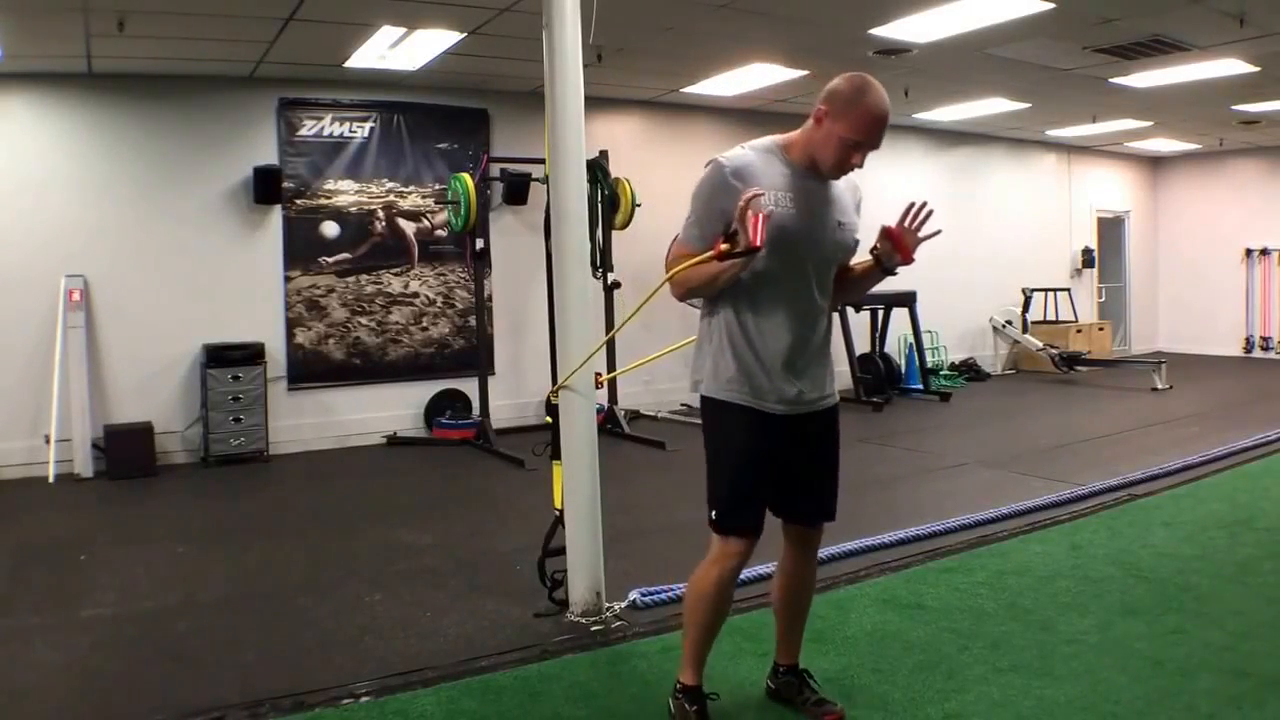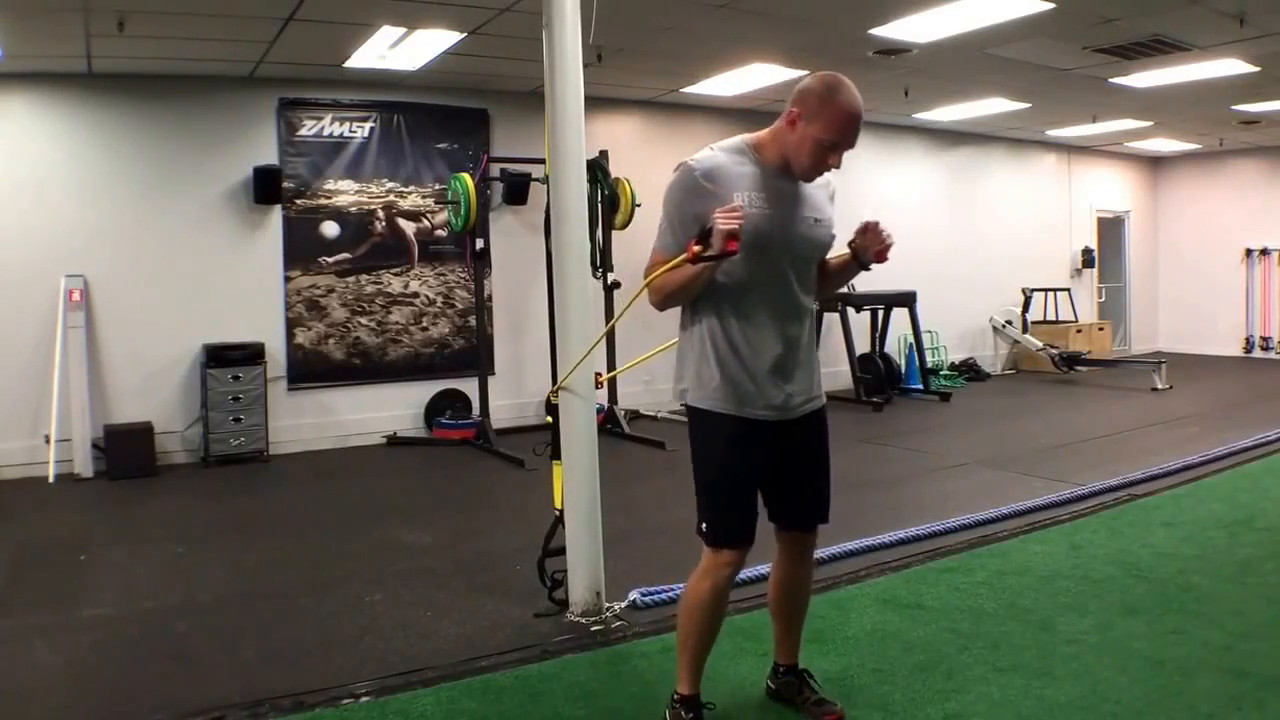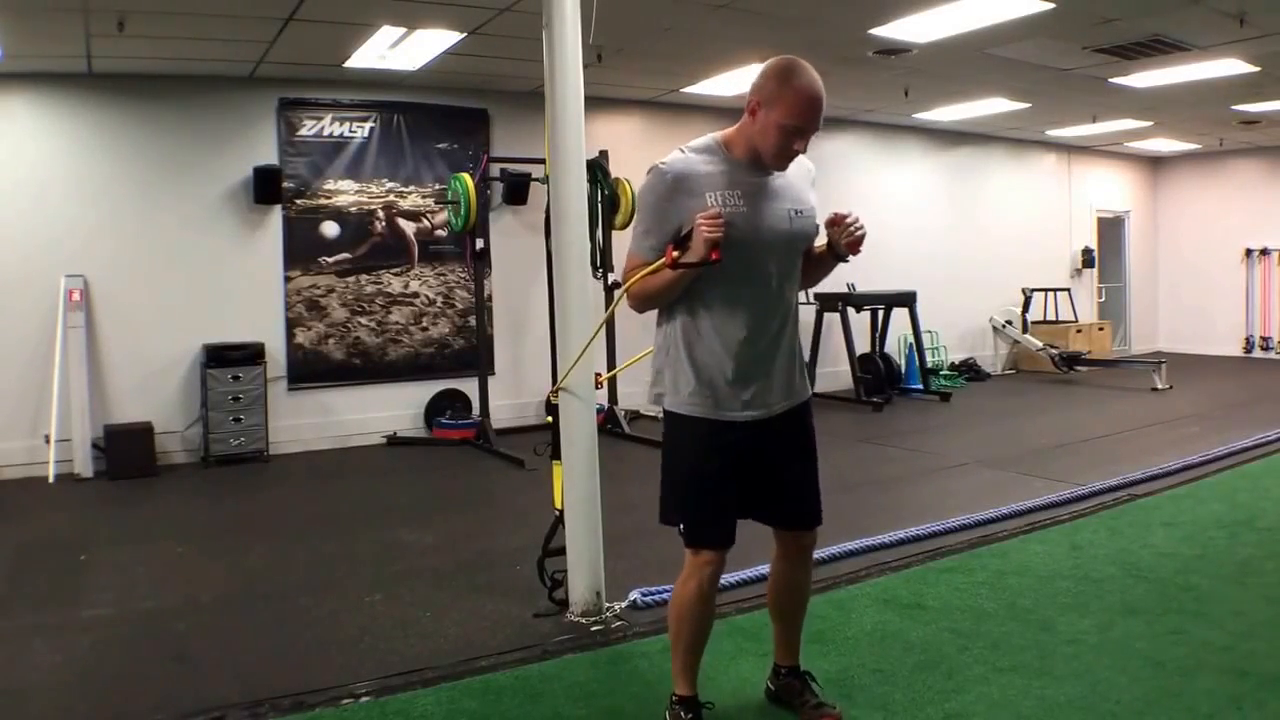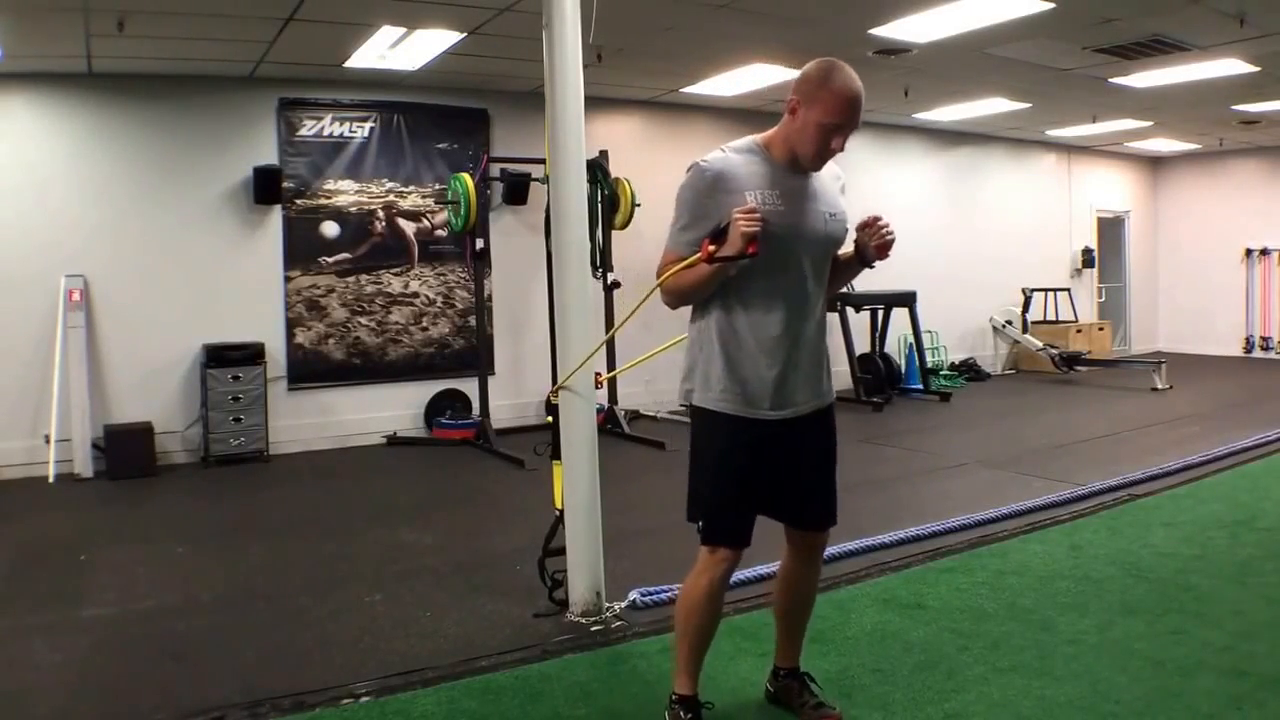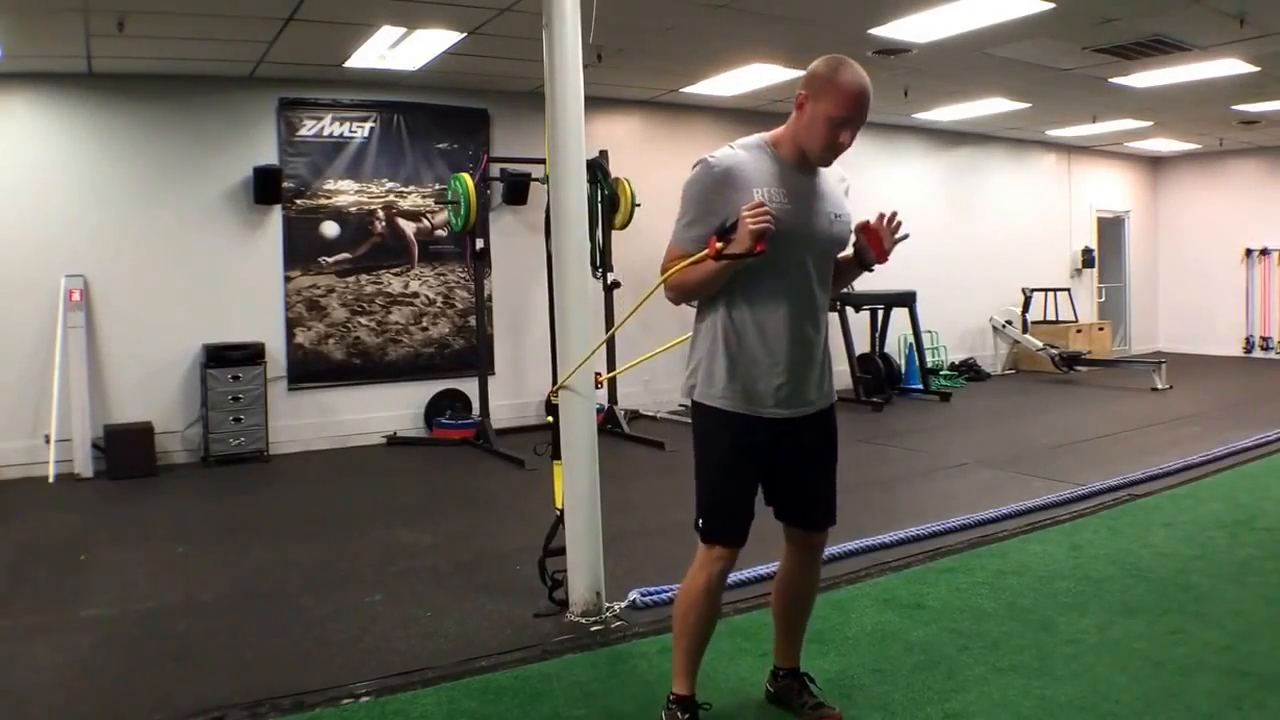
dt=0.4s
person 1, frame 1
left shoulder: (846, 195)
right shoulder: (734, 172)
right elbow: (682, 283)
left wrist: (885, 261)
right wrist: (741, 252)
left hip: (812, 395)
right hip: (738, 393)
left knee: (805, 537)
right knee: (732, 545)
person 1, frame 2
left shoulder: (819, 189)
right shoulder: (705, 175)
right elbow: (659, 290)
left wrist: (856, 259)
right wrist: (711, 254)
left hip: (800, 398)
right hip: (725, 401)
left knee: (800, 540)
right knee: (724, 555)
person 1, frame 3
left shoulder: (801, 177)
right shoulder: (677, 176)
right elbow: (638, 293)
left wrist: (834, 251)
right wrist: (692, 260)
left hip: (785, 398)
right hip: (704, 403)
left knee: (798, 540)
right knee: (707, 558)
person 1, frame 4
left shoulder: (831, 184)
right shoulder: (717, 175)
right elbow: (672, 288)
left wrist: (862, 256)
right wrist: (728, 252)
left hip: (809, 399)
right hip: (731, 401)
left knee: (809, 540)
right knee: (721, 554)
person 1, frame 5
left shoulder: (835, 186)
right shoulder: (723, 171)
right elbow: (675, 284)
left wrist: (863, 258)
right wrist: (735, 249)
left hip: (809, 398)
right hip: (732, 399)
left knee: (808, 539)
right knee: (719, 551)
